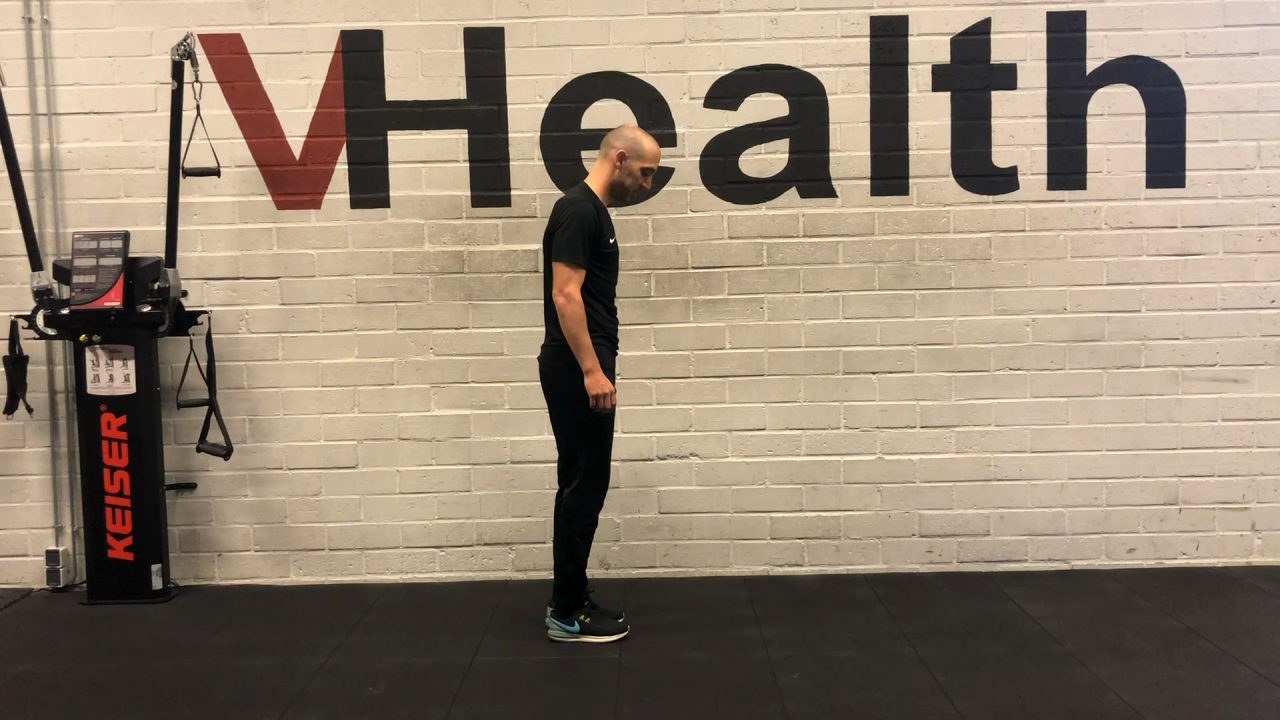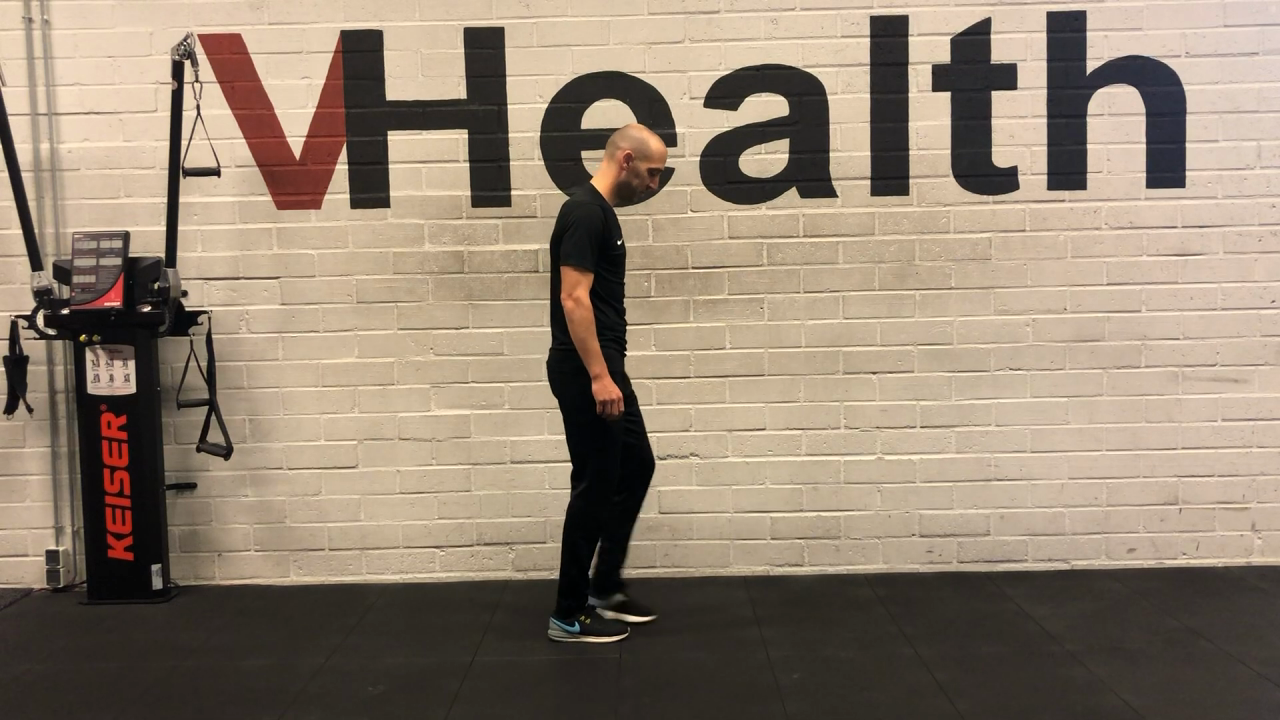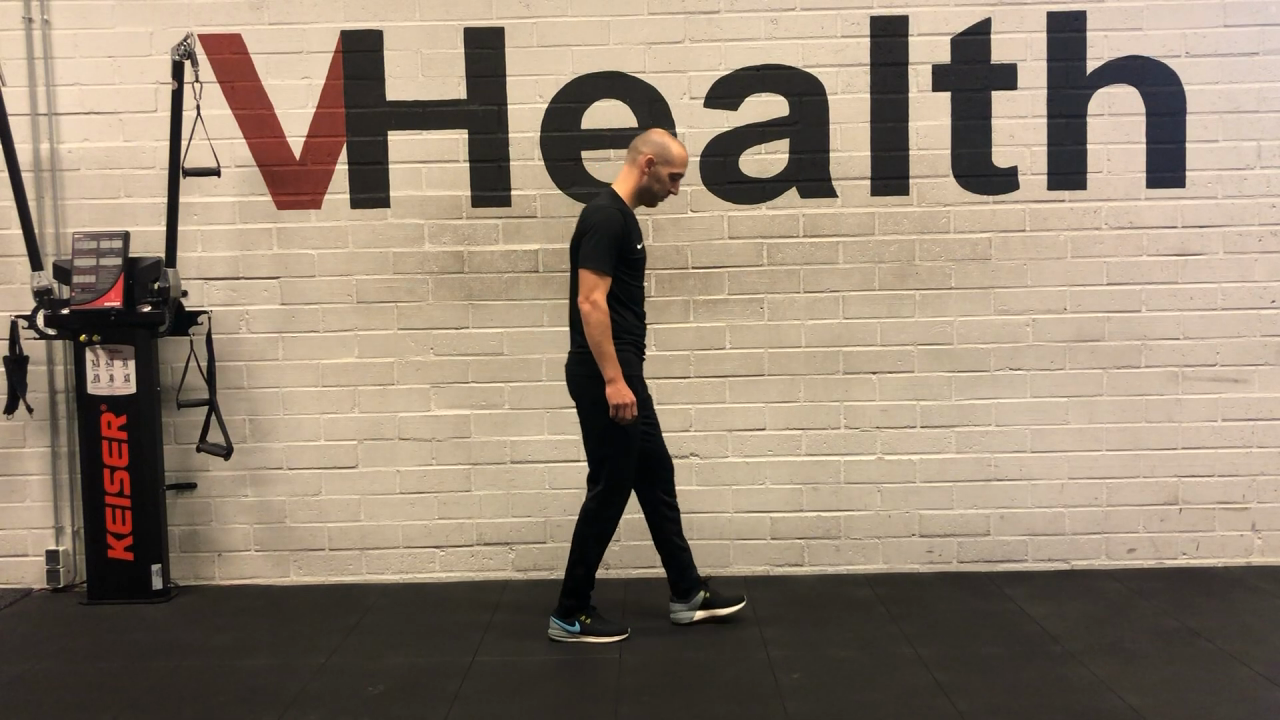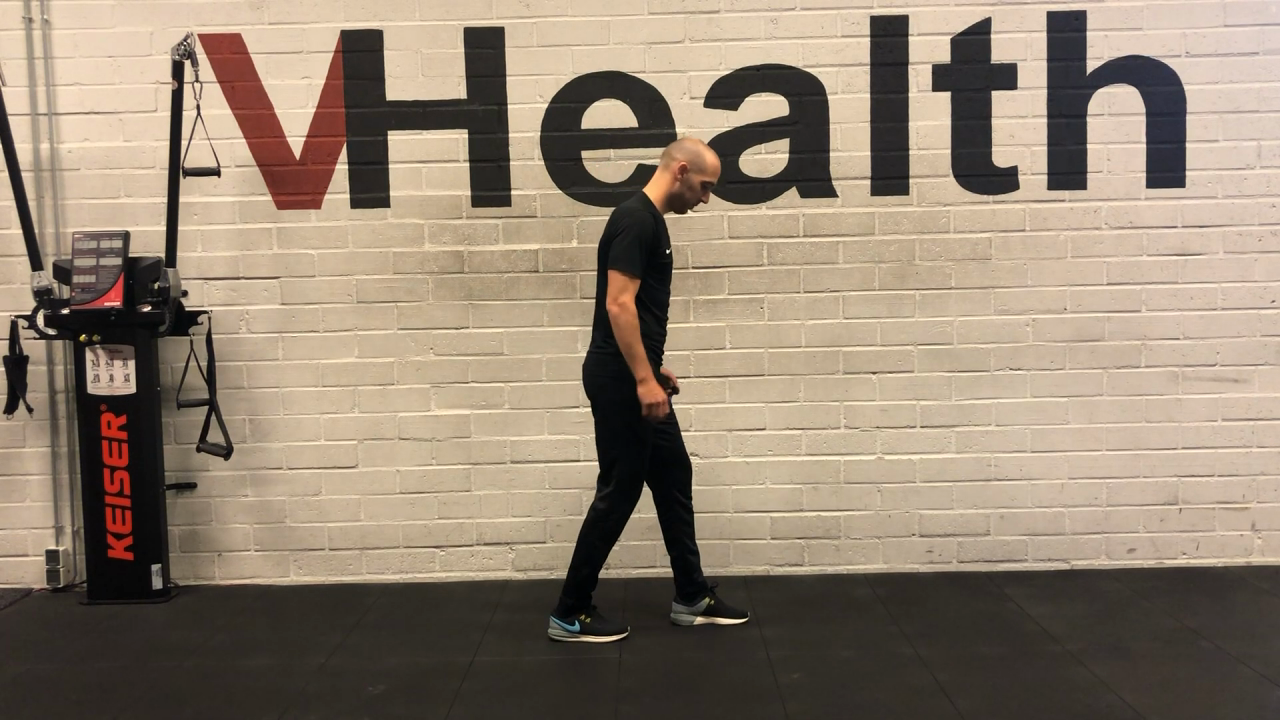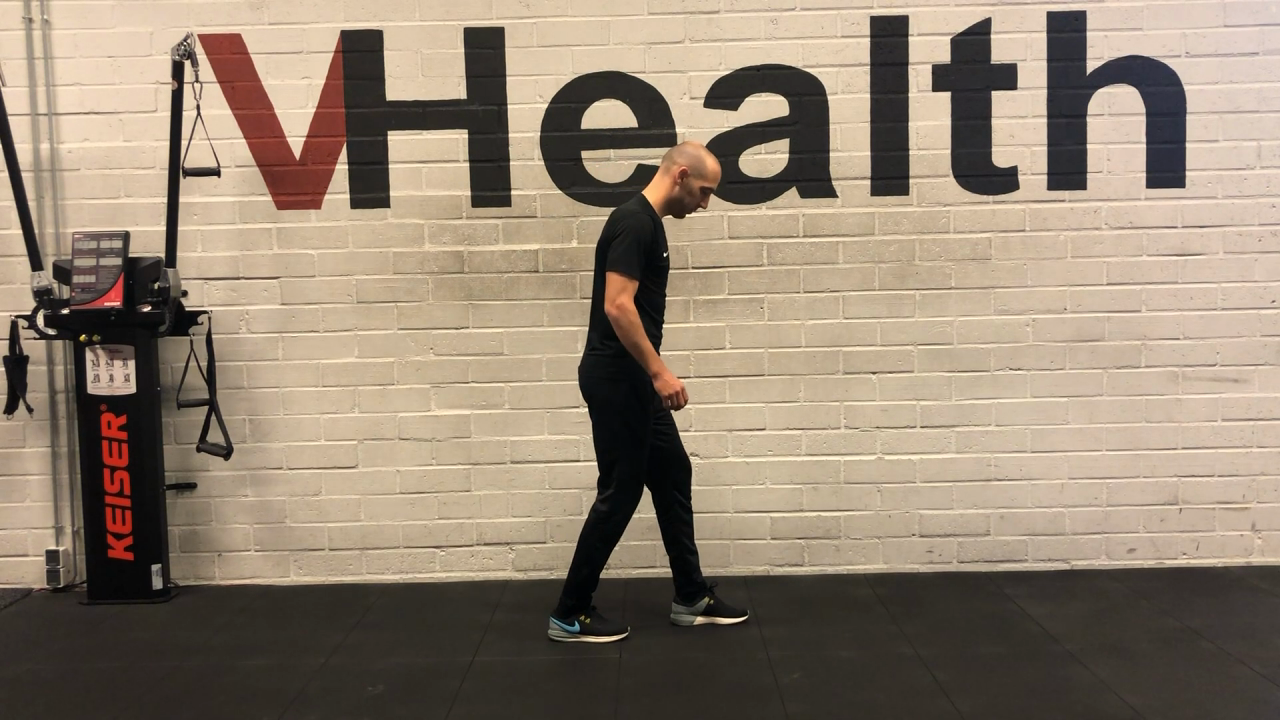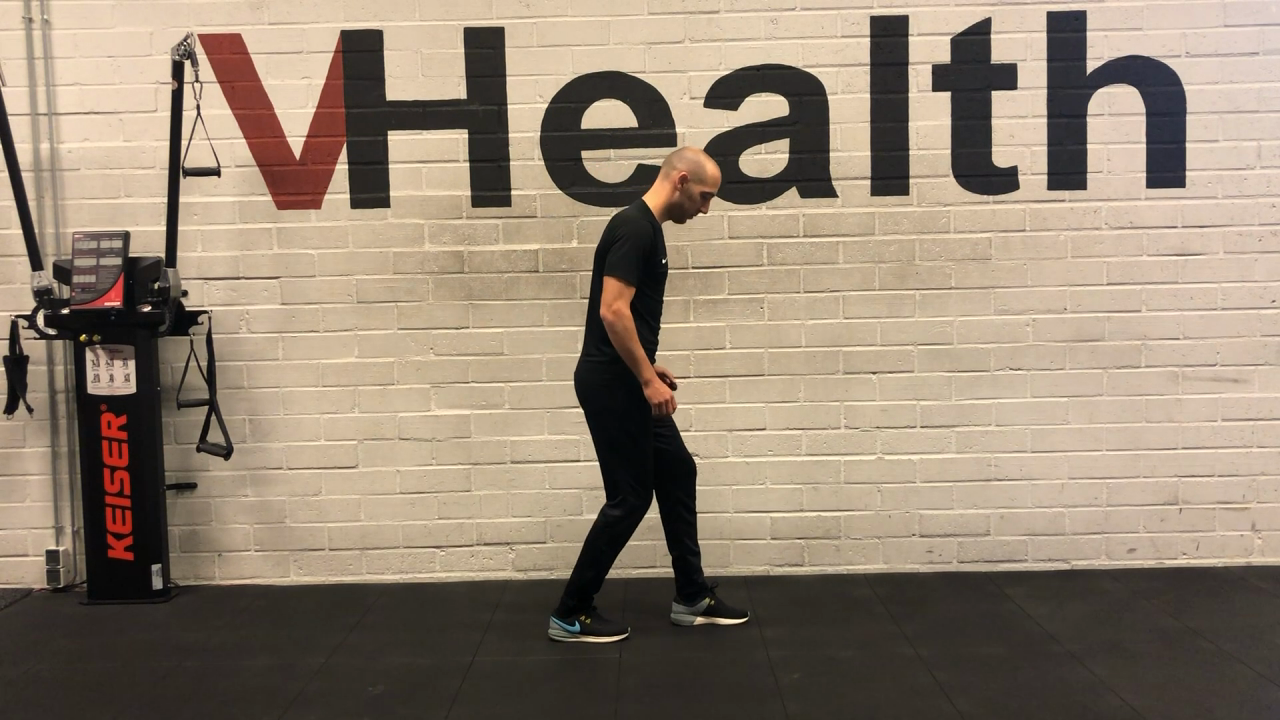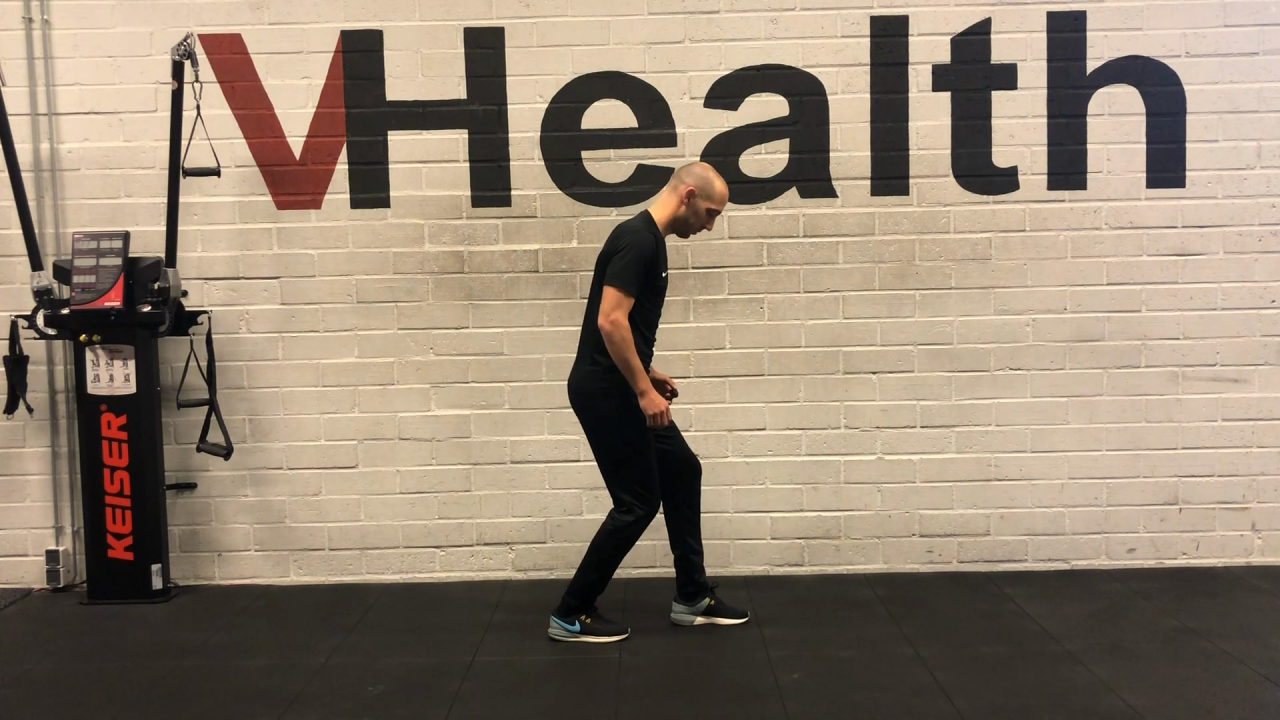
dt=0.3s
person 1, frame 1
left shoulder: (593, 211)
right shoulder: (578, 209)
right elbow: (565, 294)
right wrist: (592, 370)
left hip: (582, 366)
right hip: (574, 368)
left knee: (582, 482)
right knee: (585, 483)
left ankle: (571, 597)
right ankle: (567, 613)
person 1, frame 2
left shoulder: (601, 212)
right shoulder: (585, 212)
right elbow: (573, 299)
right wrist: (599, 376)
left hip: (600, 366)
right hip: (585, 371)
left knee: (636, 468)
right knee: (596, 486)
left ankle: (603, 589)
right ankle: (569, 613)
person 1, frame 3
left shoulder: (622, 218)
right shoulder: (605, 217)
right elbow: (590, 302)
right wrist: (612, 380)
left hip: (622, 372)
right hip: (602, 376)
left knee: (655, 478)
right knee: (609, 488)
left ankle: (688, 593)
right ankle: (570, 614)
person 1, frame 4
left shoulder: (649, 220)
right shoulder: (636, 220)
right elbow: (618, 304)
left wrist: (655, 371)
right wrist: (644, 379)
left hip: (635, 376)
right hip: (619, 377)
left knee: (674, 477)
right knee: (620, 489)
left ankle: (692, 597)
right ankle: (570, 612)
person 1, frame 5
left shoulder: (646, 222)
right shoulder: (635, 222)
right elbow: (617, 305)
left wrist: (653, 371)
right wrist: (659, 372)
left hip: (631, 377)
right hip: (616, 378)
left knee: (673, 476)
right knee: (620, 492)
left ankle: (691, 597)
right ankle: (570, 613)
person 1, frame 6
left shoulder: (645, 227)
right shoulder: (634, 228)
right elbow: (613, 311)
left wrist: (649, 370)
right wrist: (648, 380)
left hip: (625, 381)
right hip: (612, 384)
left knee: (678, 475)
right knee: (629, 496)
left ankle: (692, 597)
right ankle: (571, 613)
person 1, frame 7
left shoulder: (649, 239)
right shoulder: (637, 240)
right elbow: (610, 321)
left wrist: (647, 374)
right wrist: (644, 390)
left hip: (618, 385)
right hip: (605, 389)
left knee: (683, 473)
right knee: (637, 501)
left ankle: (693, 598)
right ankle: (572, 614)
